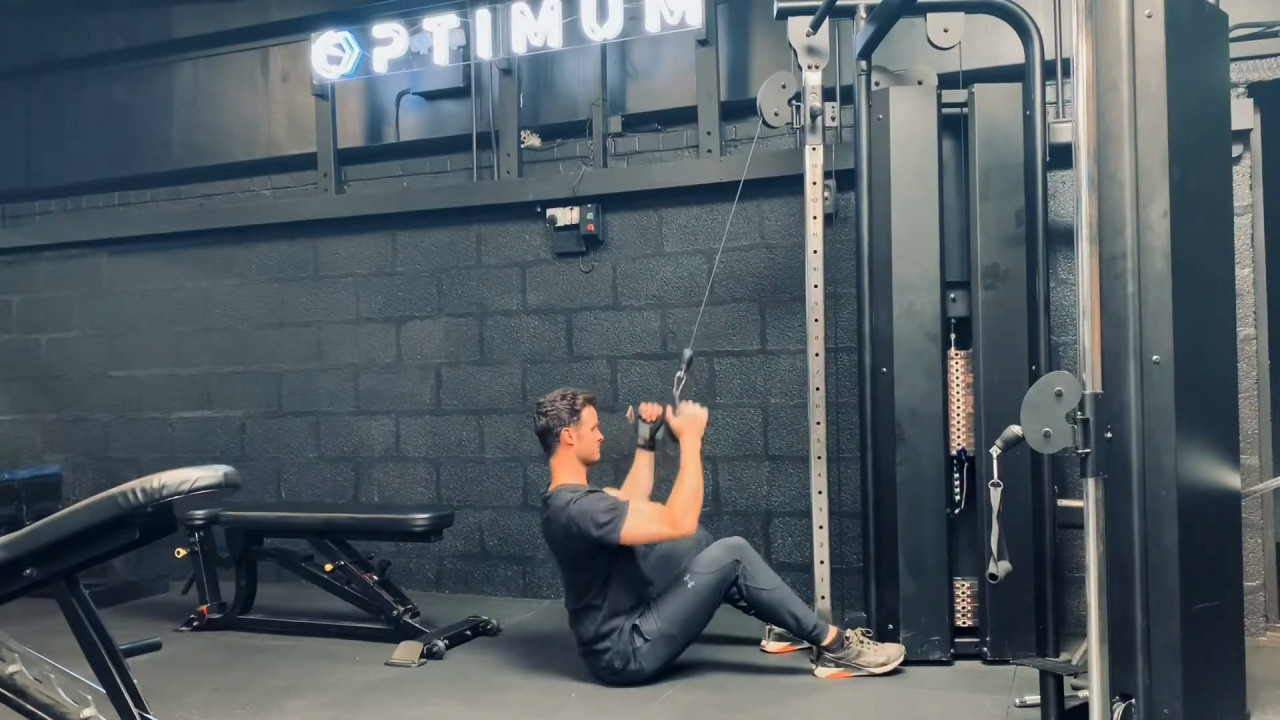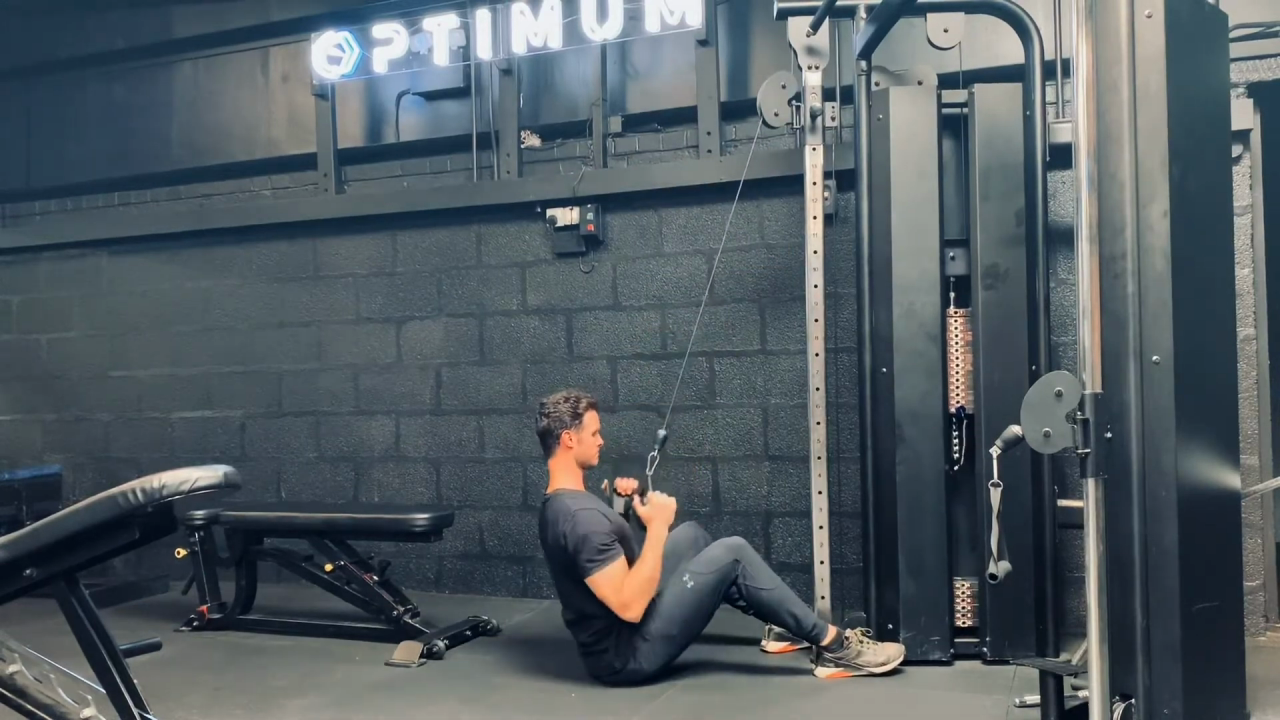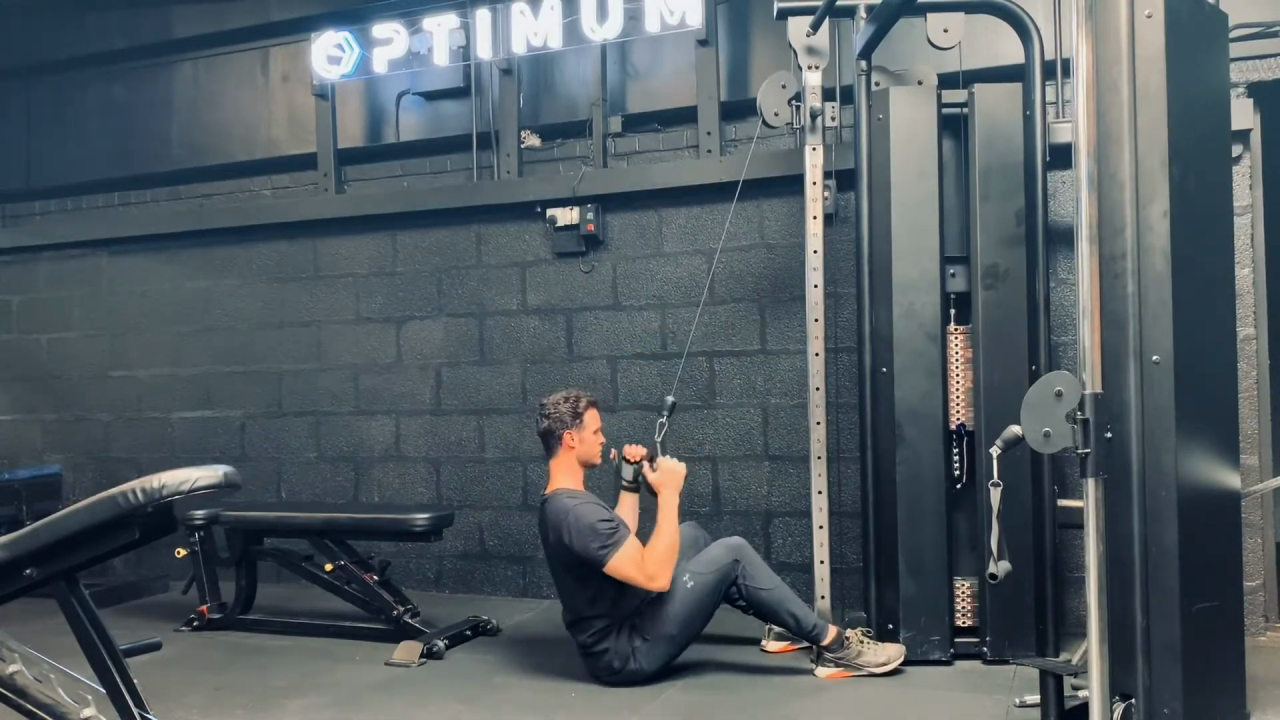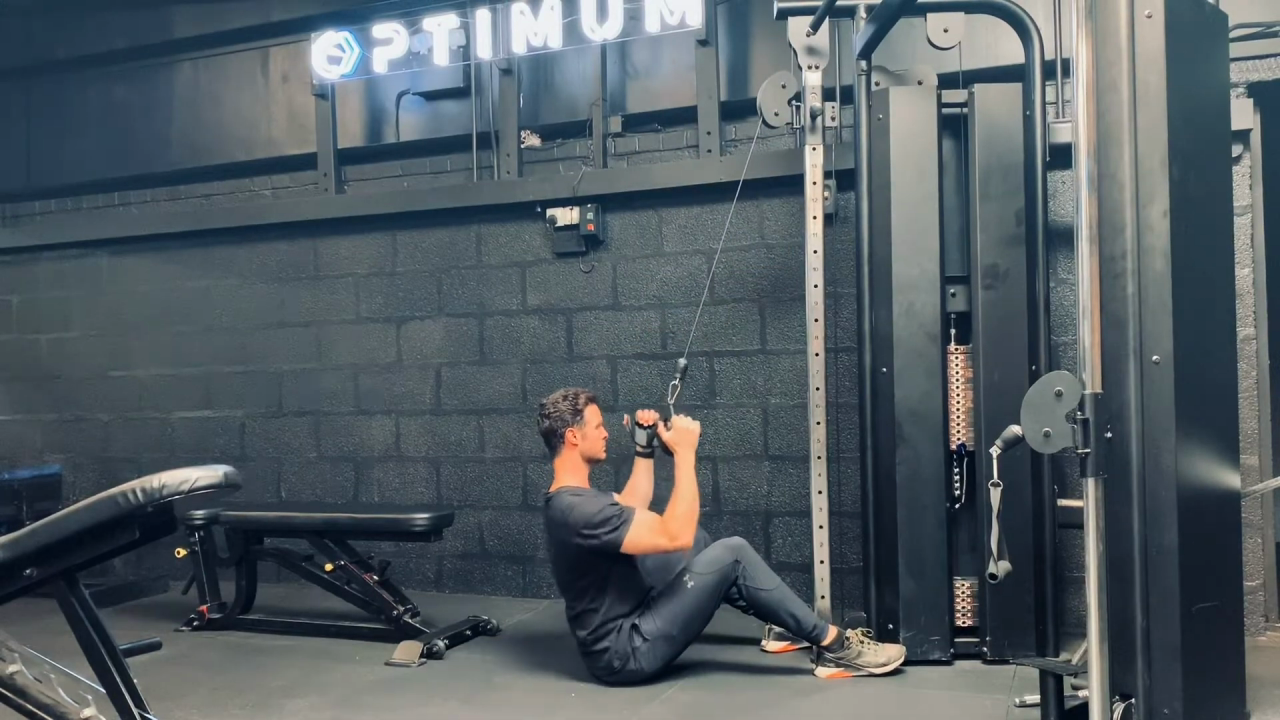
dt=0.5s
person 1, frame 1
left shoulder: (566, 499)
right shoulder: (579, 508)
left elbow: (632, 501)
right elbow: (680, 523)
left wrist: (647, 438)
right wrist: (690, 438)
left hip: (625, 618)
right hip: (627, 653)
left knee: (697, 539)
right knee: (732, 552)
left ankle: (783, 626)
right ankle: (835, 647)
person 1, frame 2
left shoulder: (561, 504)
right shoulder: (578, 516)
right elbow: (630, 607)
left wrist: (623, 510)
right wrist: (657, 526)
left hip: (615, 635)
right hip: (626, 653)
left knee: (691, 535)
right knee: (731, 553)
left ankle: (782, 625)
right ankle: (833, 647)
person 1, frame 3
left shoulder: (561, 503)
right shoulder: (577, 513)
left elbow: (620, 539)
right elbow: (657, 576)
left wrist: (631, 481)
right wrist: (668, 493)
left hip: (621, 624)
right hip: (624, 653)
left knee: (691, 535)
right knee: (732, 553)
left ankle: (783, 625)
right ankle: (835, 646)
person 1, frame 4
left shoulder: (569, 498)
right shoulder: (581, 510)
left elbow: (632, 510)
right elbow: (676, 537)
left wrist: (644, 448)
right wrist: (684, 453)
left hip: (623, 621)
right hip: (626, 652)
left knee: (697, 539)
right knee: (732, 553)
left ankle: (784, 625)
right ankle: (834, 646)
